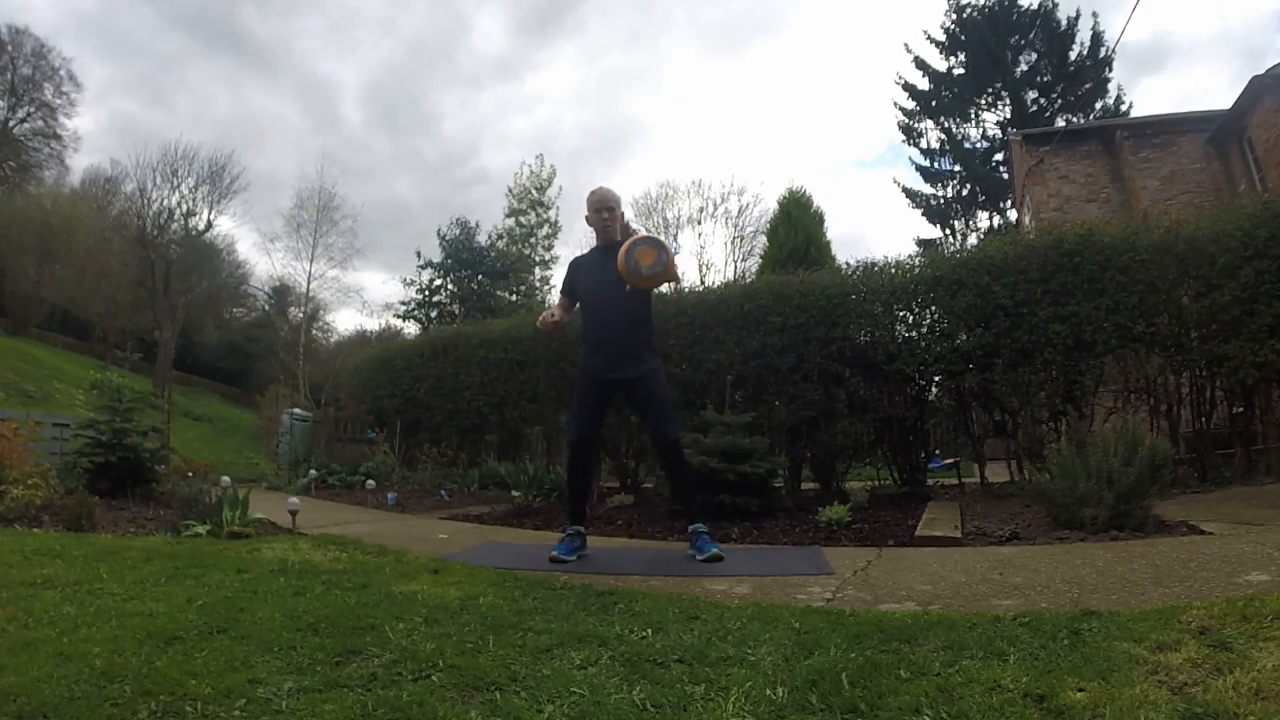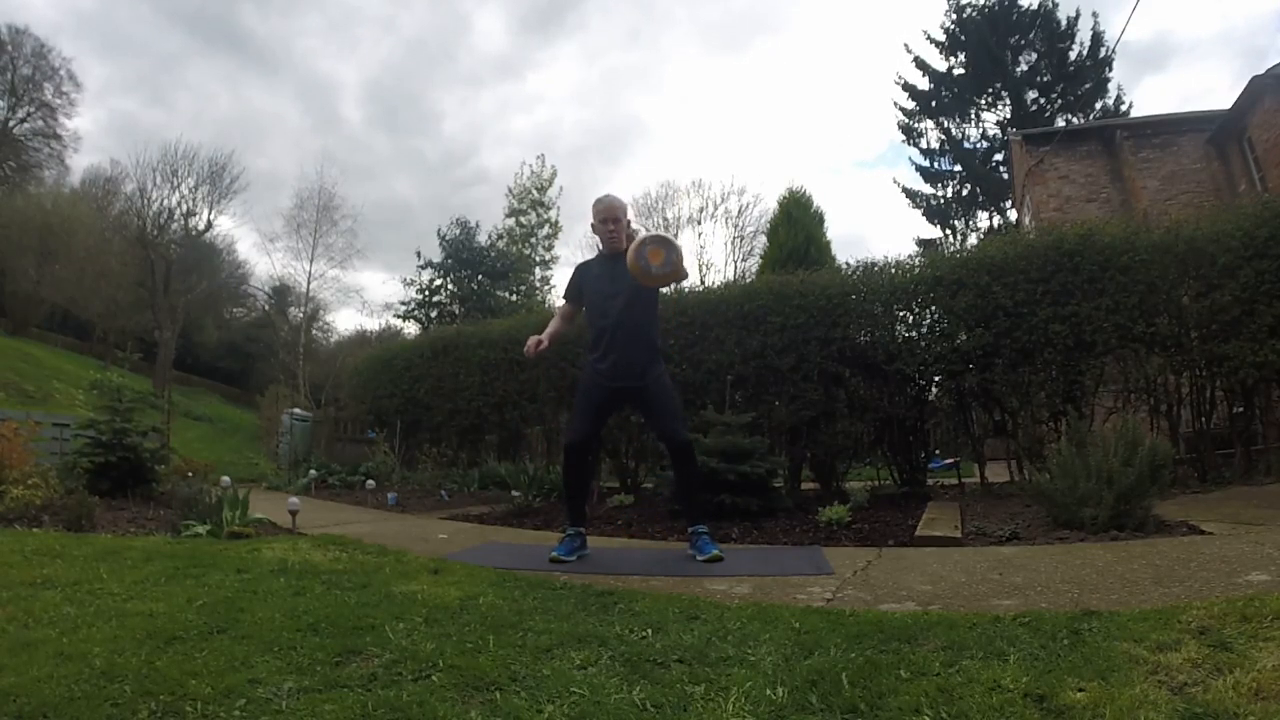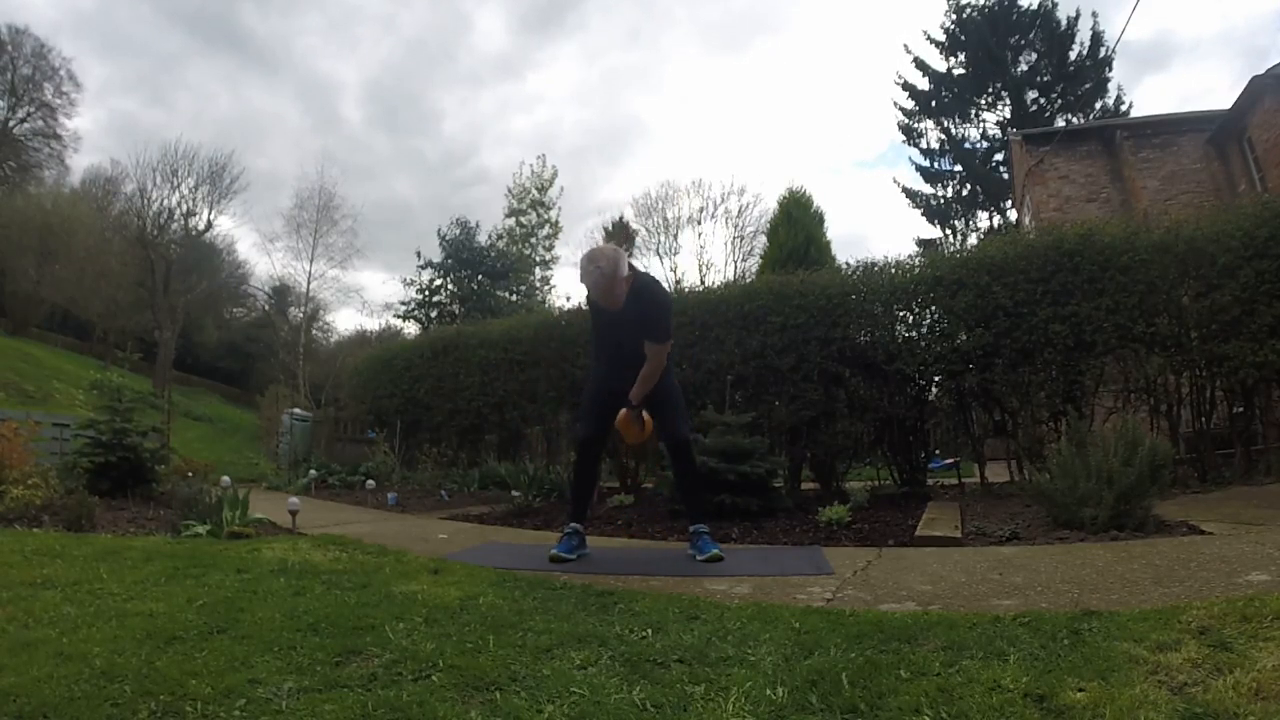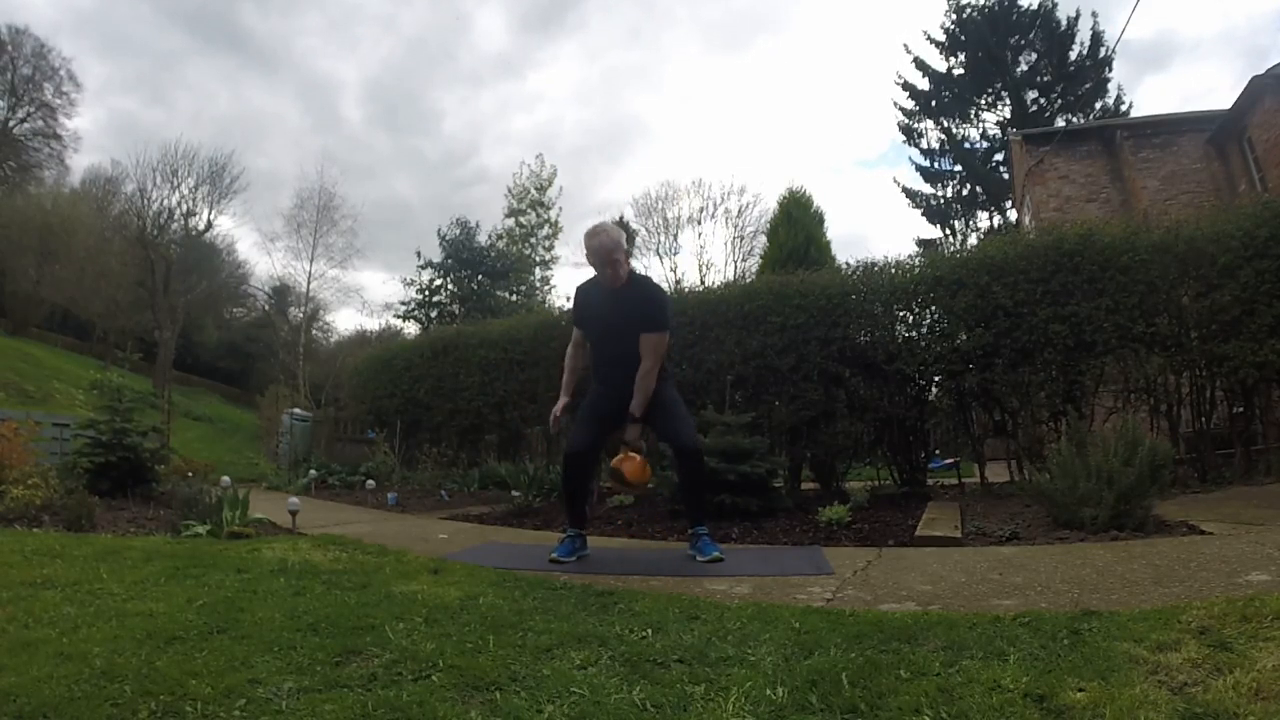
dt=0.5s
person 1, frame 1
right shoulder: (579, 265)
right elbow: (565, 308)
right wrist: (552, 316)
left hip: (641, 367)
right hip: (594, 370)
left knee: (668, 443)
right knee: (579, 444)
left ankle: (697, 530)
right ankle: (575, 532)
person 1, frame 2
right shoulder: (585, 272)
right elbow: (566, 313)
right wrist: (544, 336)
left hip: (646, 371)
right hip: (601, 374)
left knee: (680, 443)
right knee: (575, 446)
left ankle: (697, 531)
right ankle: (575, 533)
person 1, frame 3
left shoulder: (654, 297)
right shoulder: (595, 282)
left elbow: (655, 362)
left wrist: (634, 403)
left hip: (650, 379)
right hip: (606, 374)
left knee: (679, 443)
right knee: (587, 444)
left ankle: (699, 532)
right ankle: (575, 532)
person 1, frame 4
left shoulder: (650, 294)
right shoulder: (585, 294)
left elbow: (651, 363)
right elbow: (577, 345)
left wrist: (636, 419)
right wrist: (564, 396)
left hip: (652, 388)
right hip: (606, 390)
left knee: (689, 447)
right knee: (575, 453)
left ankle: (699, 533)
right ankle: (575, 534)
